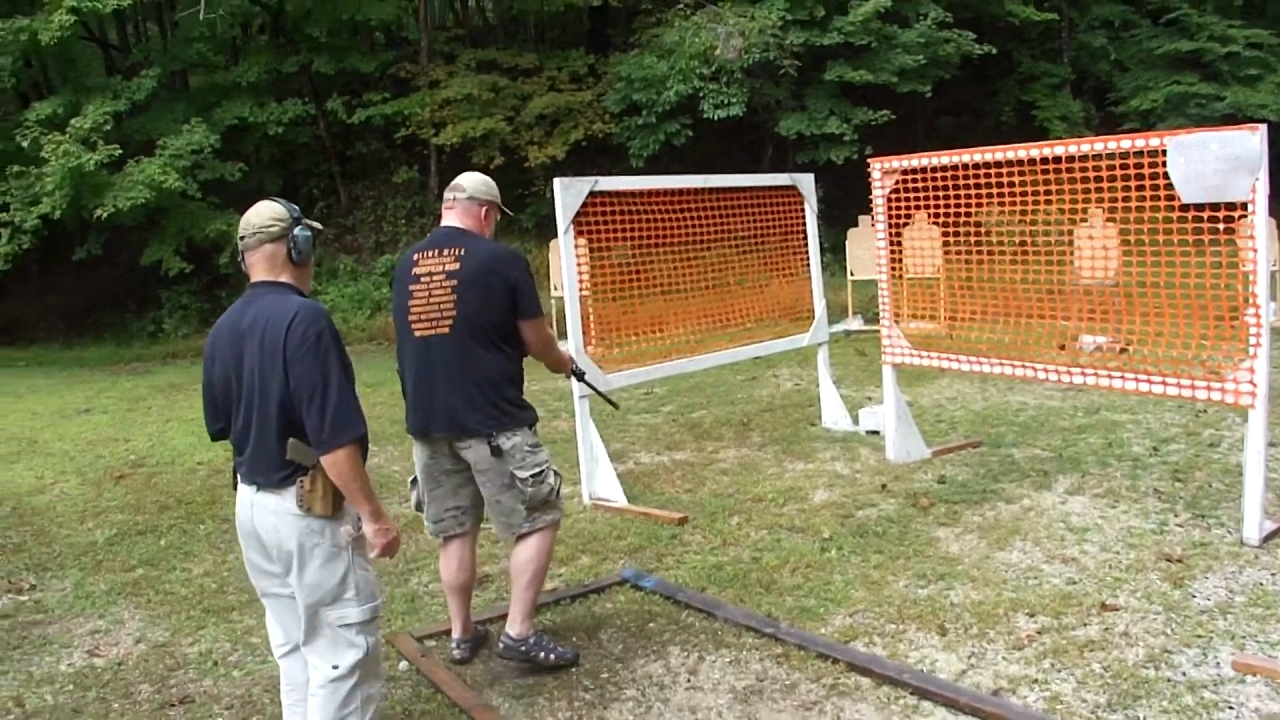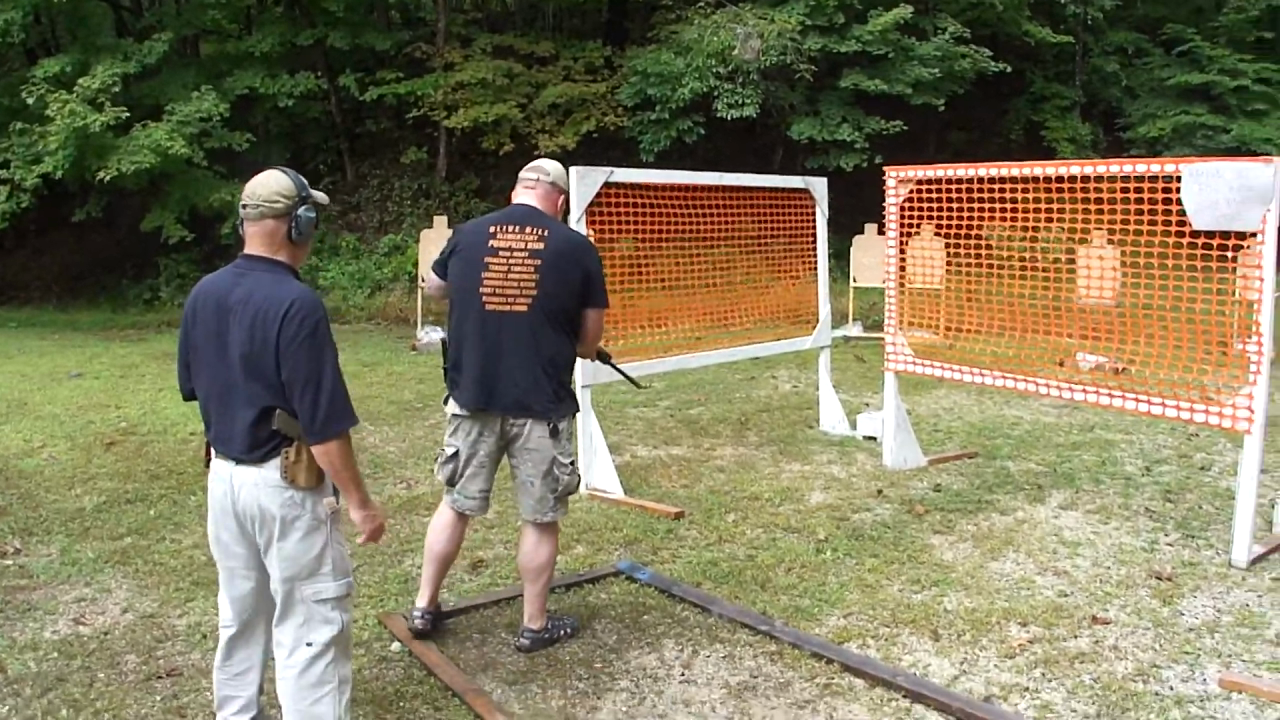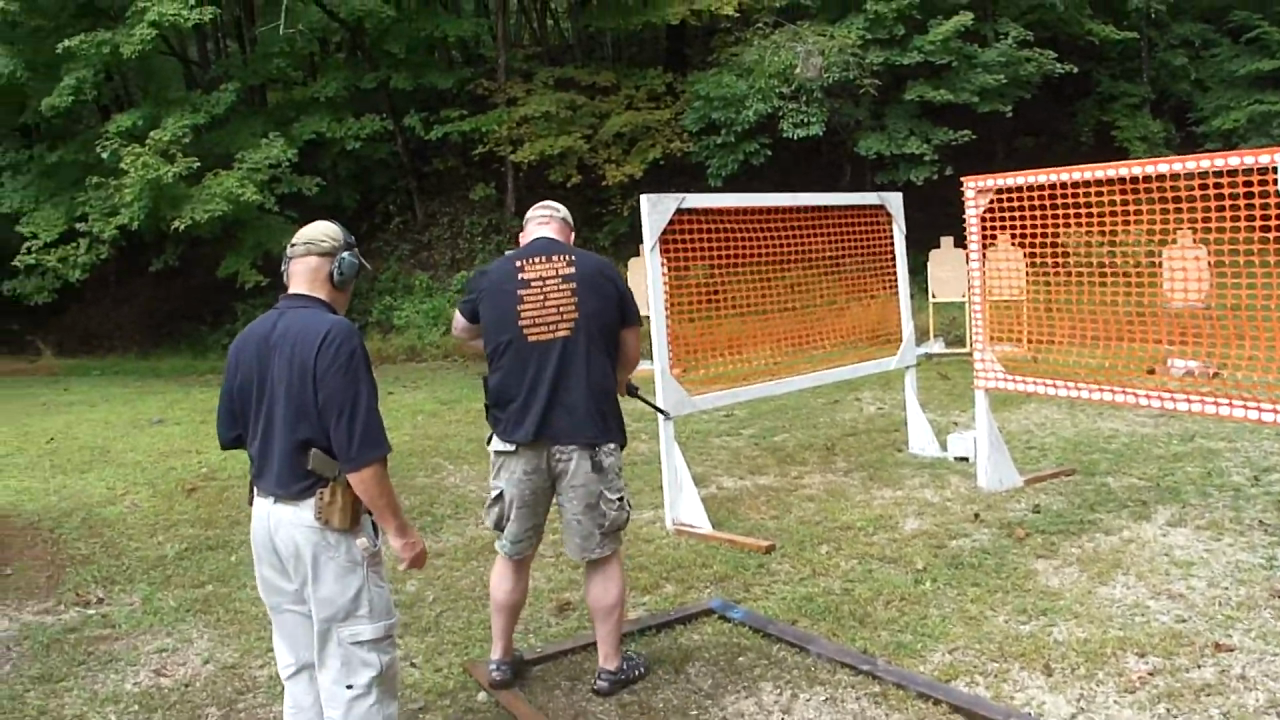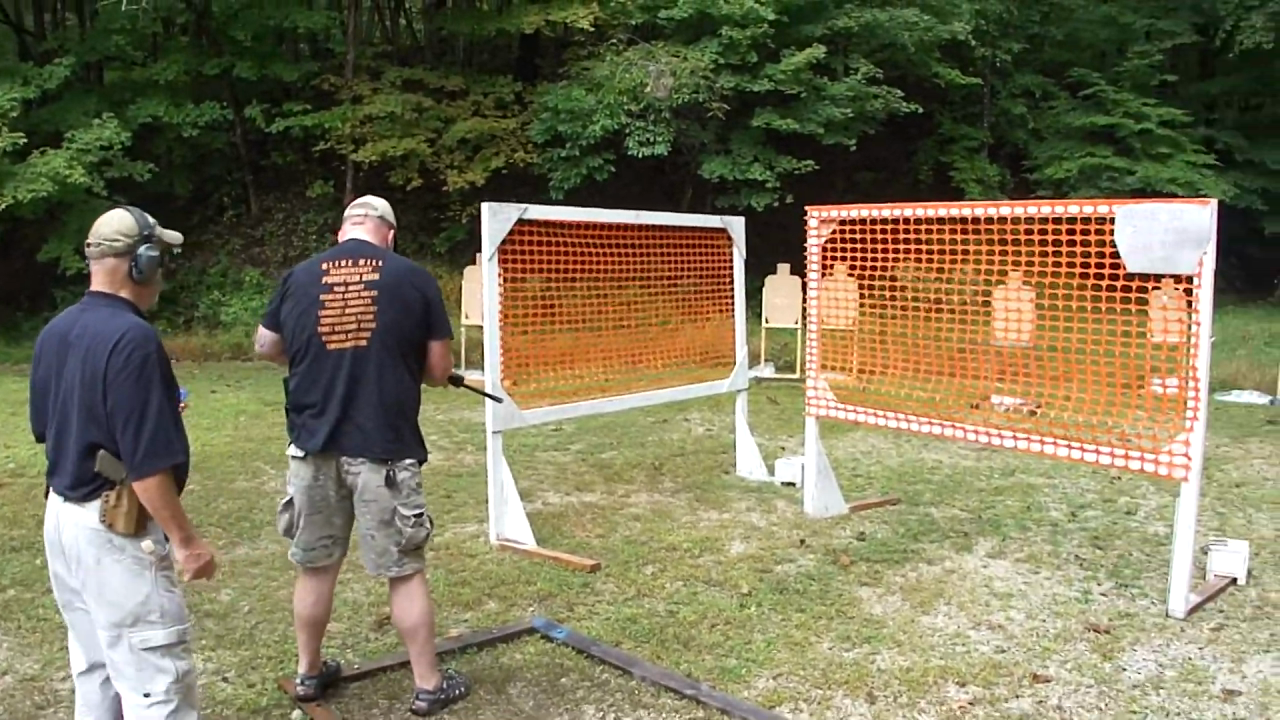
dt=1s
person 1, frame 1
left shoulder: (222, 329)
right shoulder: (304, 318)
left elbow: (219, 426)
right elbow: (333, 437)
right wrist: (372, 513)
left hip: (252, 503)
right hip: (309, 508)
left knee: (295, 642)
right knee: (346, 651)
person 1, frame 2
left shoulder: (202, 294)
right shoulder: (297, 304)
left elbow: (192, 386)
right elbow: (325, 424)
right wrist: (359, 501)
left hip: (224, 475)
right hip: (286, 484)
left knee: (240, 613)
right knee: (311, 628)
person 1, frame 3
left shoulder: (246, 340)
right shoulder: (334, 334)
left elbow: (232, 435)
right elbow: (360, 453)
right wrist: (397, 529)
left hip: (266, 516)
right hip: (327, 522)
left knee: (299, 662)
right knee: (358, 667)
person 1, frame 4
left shoulder: (54, 332)
right shoulder: (131, 338)
right elbow: (148, 463)
right wrist: (186, 540)
left hip: (62, 515)
right hip: (116, 527)
left knee: (94, 665)
right knee: (156, 678)
person 2, frame 1
left shoulder: (405, 265)
right shoulder: (502, 260)
right elbow: (535, 338)
right wrist: (559, 362)
left hip: (429, 422)
right hip: (495, 422)
left knee: (454, 532)
right knee: (537, 521)
left ankle: (462, 634)
right ankle: (519, 632)
person 2, frame 2
left shoulder: (467, 234)
right shoulder: (577, 247)
left elbow: (433, 288)
right elbow: (591, 335)
right wrist: (580, 350)
left hip: (472, 397)
right hip: (541, 404)
left knee: (455, 502)
right knee: (541, 519)
left ankle: (424, 607)
right ankle: (534, 625)
person 2, frame 3
left shoulder: (491, 276)
right shoulder: (602, 271)
left elbow: (461, 330)
right elbow: (629, 356)
left hip: (517, 437)
right hip: (589, 435)
left knee: (513, 552)
right knee: (602, 555)
left ankle: (501, 659)
right ankle: (611, 666)
person 2, frame 4
left shoulder: (298, 276)
right shoulder: (414, 278)
left elbow: (265, 347)
right elbow: (438, 372)
left hip: (314, 446)
right hip: (385, 449)
left knee: (315, 564)
right knee: (405, 570)
left ankle: (309, 672)
